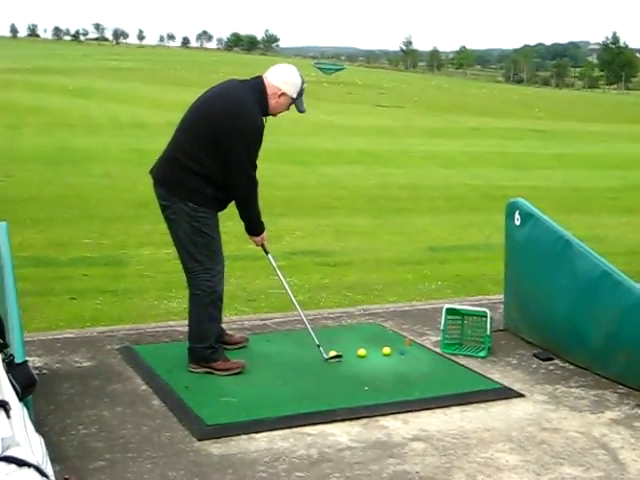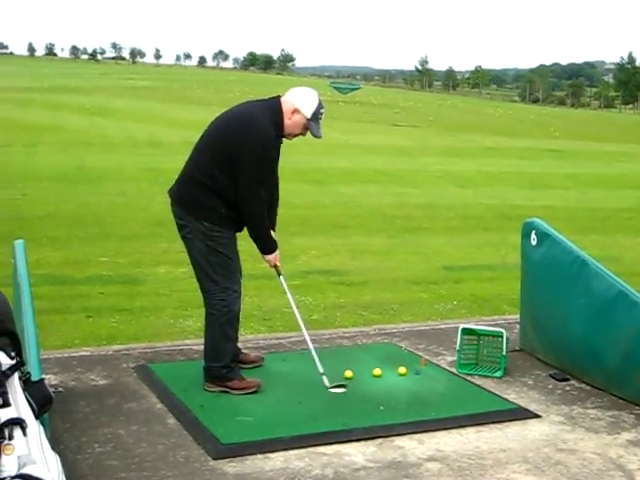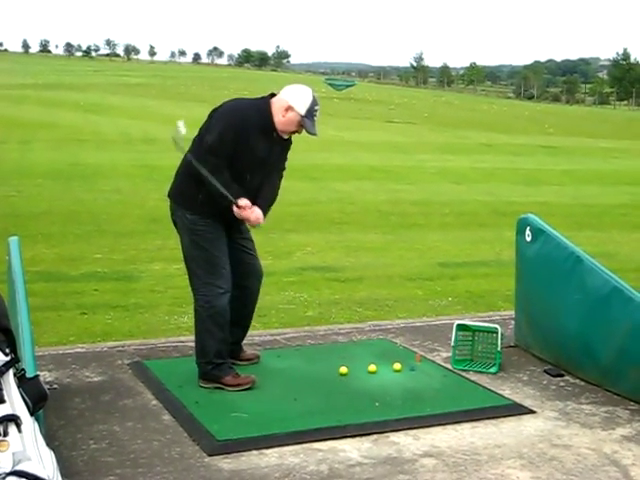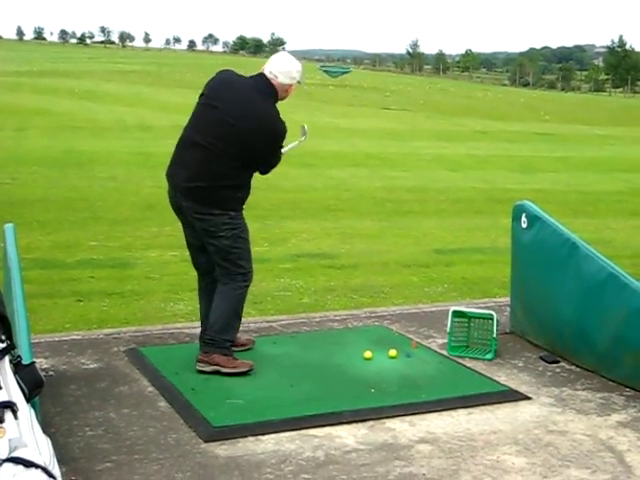
dt=0.5s
person 1, frame 1
left shoulder: (238, 93)
right shoulder: (245, 115)
right elbow: (242, 178)
right wrist: (255, 226)
left hip: (183, 184)
right hip: (186, 193)
left knee: (209, 268)
right knee: (207, 273)
left ankle: (212, 332)
right ankle: (204, 354)
person 1, frame 2
left shoulder: (261, 119)
right shoulder: (257, 131)
left elbow: (267, 184)
right elbow: (250, 194)
left wrist: (270, 229)
right wrist: (267, 245)
left hip: (208, 208)
right hip: (202, 212)
left knee: (229, 284)
right knee: (224, 292)
left ankle: (228, 351)
right ankle: (219, 373)
person 1, frame 3
left shoulder: (279, 136)
right shoulder: (236, 116)
left elbow: (271, 178)
right elbow: (209, 164)
left wrist: (259, 209)
right wrist: (238, 199)
left hip: (229, 212)
right hip: (198, 210)
left knee: (249, 277)
right knee: (215, 288)
left ankle: (229, 347)
right ankle: (213, 369)
person 1, frame 4
left shoulder: (224, 80)
right shoulder: (269, 123)
right elbow: (266, 164)
left hip: (182, 188)
right hip: (215, 202)
left knee: (210, 268)
right knee: (236, 274)
left ankle: (218, 334)
right ankle: (214, 350)
